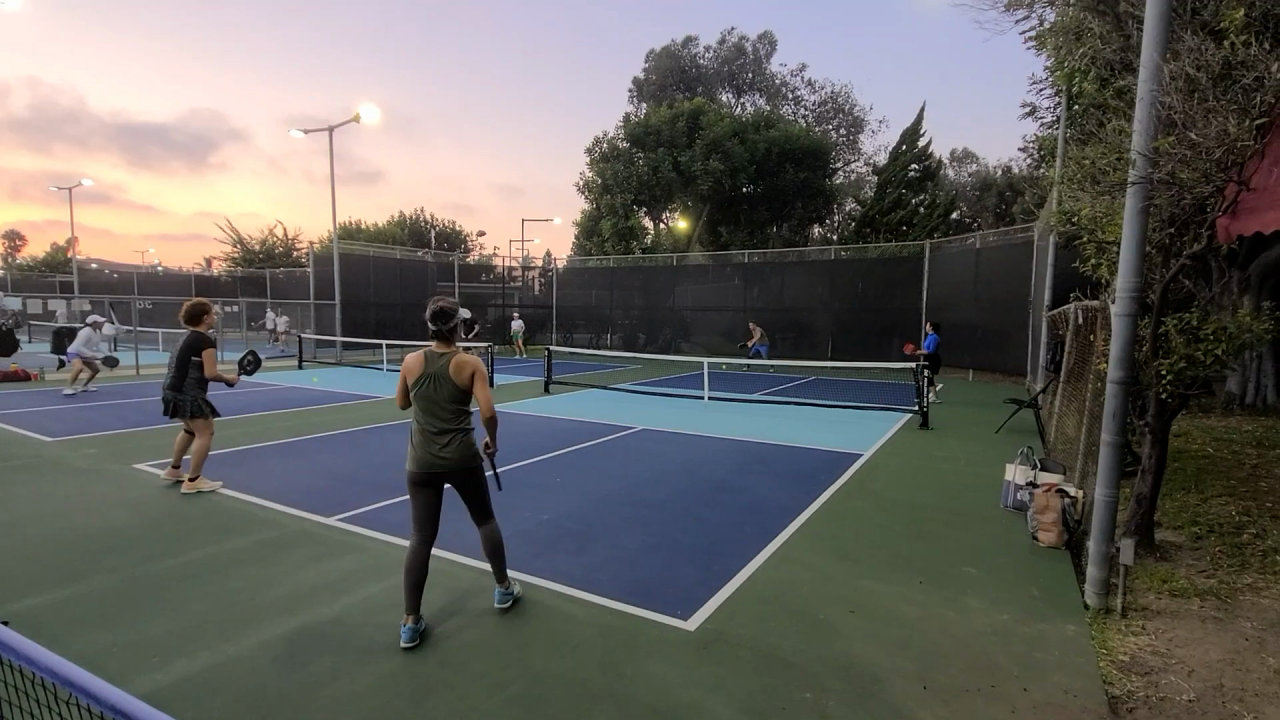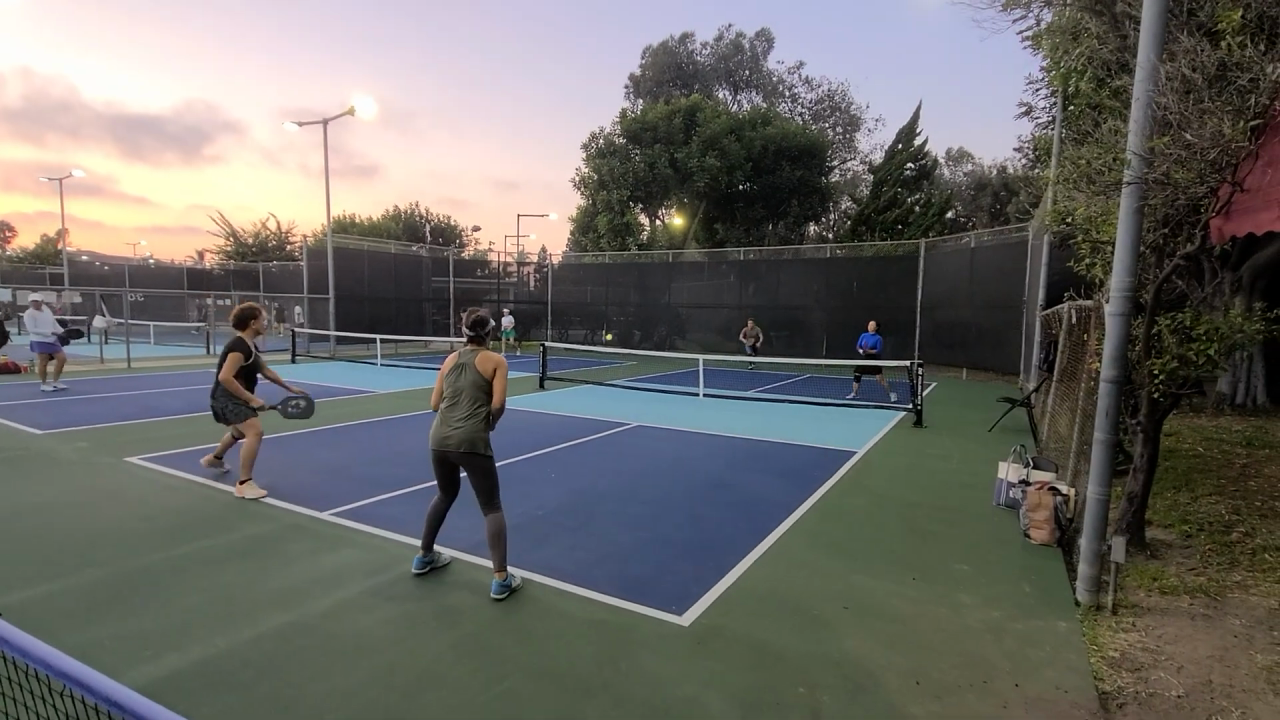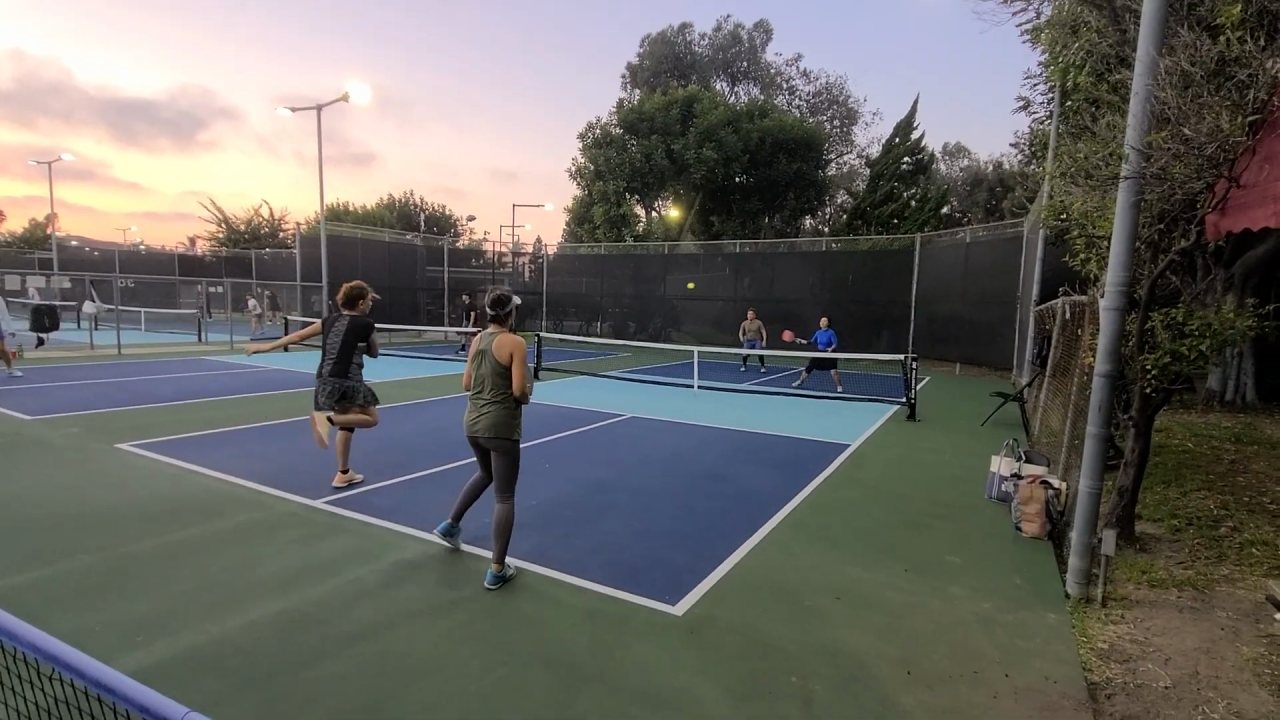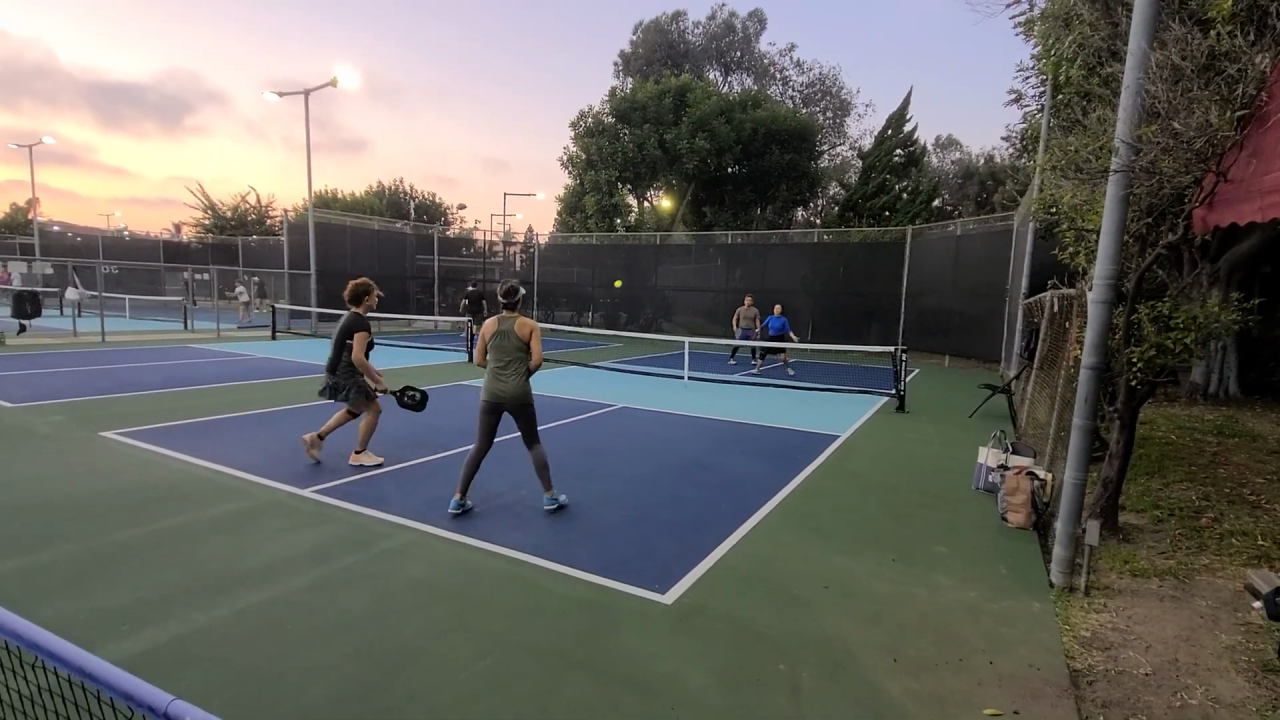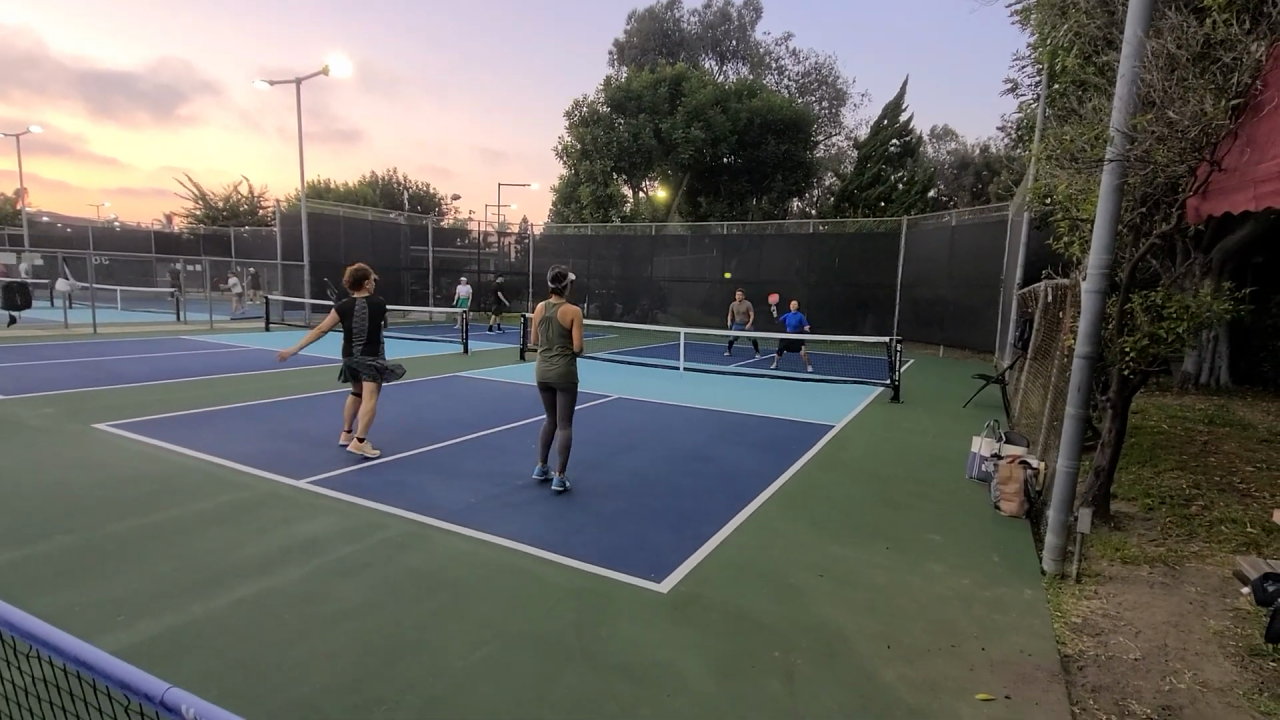
dt=1s
person 1, frame 1
left shoulder: (412, 361)
right shoulder: (471, 365)
left elbow: (403, 402)
right elbow: (488, 413)
right wrist: (493, 439)
left hip: (421, 463)
right hip: (462, 458)
left knee: (421, 538)
right knee: (485, 520)
left ankle: (410, 622)
right ankle: (503, 588)
person 1, frame 2
left shoulder: (451, 359)
right shoulder: (496, 361)
left elbow: (435, 404)
right elbow: (498, 405)
right wrist: (489, 422)
left hip: (440, 439)
right hip: (472, 442)
left knee: (445, 495)
right knee: (492, 508)
left ankle: (424, 556)
right ankle: (501, 579)
person 1, frame 3
left shoulder: (478, 340)
right shoulder: (515, 343)
left elbow: (466, 384)
right elbow: (520, 392)
right wrist: (527, 394)
left hip: (474, 423)
right hip: (502, 428)
left knee: (485, 476)
right knee: (505, 496)
left ankle: (450, 525)
right ankle: (497, 569)
person 1, frame 4
left shoulder: (488, 324)
right shoulder: (530, 326)
left elbow: (479, 361)
right elbow: (536, 361)
right wrist: (523, 374)
left hip: (492, 392)
right hip: (519, 394)
left knee: (481, 445)
right knee: (533, 445)
left ankle: (459, 499)
right ankle: (550, 495)
person 1, frame 5
left shoulder: (540, 308)
right shoulder: (573, 311)
left elbow: (534, 341)
right elbow: (578, 348)
left hip: (543, 372)
right hip: (564, 374)
left knee: (551, 419)
right knee: (564, 425)
left ankle: (541, 467)
right ankle: (559, 477)
person 2, frame 1
left shoulder: (186, 338)
right shoulder: (206, 341)
right elbow: (210, 374)
right wrist: (229, 379)
left hip: (172, 390)
right hip: (189, 394)
left knee: (191, 430)
right knee: (206, 432)
left ankle: (174, 469)
right ankle: (193, 480)
person 2, frame 2
left shoulder: (250, 346)
right shoulder: (238, 347)
left elbow: (266, 371)
right elbow: (225, 377)
left wrist: (289, 388)
right wrist: (251, 399)
left hip: (238, 399)
right hip: (226, 399)
left knee: (240, 433)
right knee: (255, 432)
left ankle: (213, 459)
right ankle: (244, 483)
person 2, frame 3
left shoulder: (329, 320)
right shoulder: (366, 325)
left elbow: (297, 335)
right elbow: (374, 353)
left wrist: (267, 347)
left hip: (326, 380)
right hip: (346, 380)
left knee: (346, 425)
right knee: (370, 418)
left ankle: (343, 474)
right ankle: (328, 420)
person 2, frame 4
left shoulder: (350, 319)
right shoulder: (362, 323)
right elbow: (357, 358)
left wrist: (370, 373)
right wrist: (376, 380)
left hip: (339, 374)
right hip: (344, 374)
left knee: (356, 409)
right knee: (374, 409)
left ankle: (315, 438)
right ankle: (359, 453)
person 2, frame 5
left shoulder: (342, 306)
right shoulder: (379, 303)
left elbow: (321, 329)
left wrist: (294, 349)
left hip: (351, 358)
right hip: (372, 358)
left knee: (356, 392)
right knee: (369, 398)
left ankle: (347, 433)
right ankle: (360, 442)
